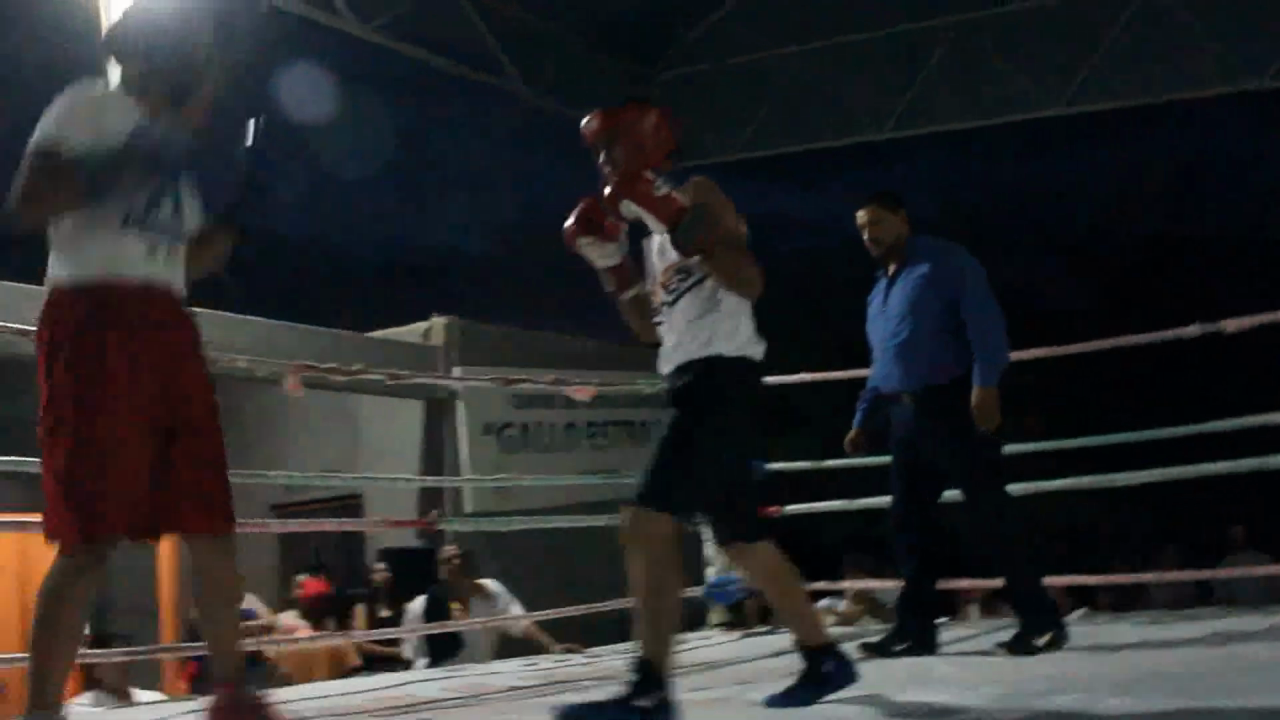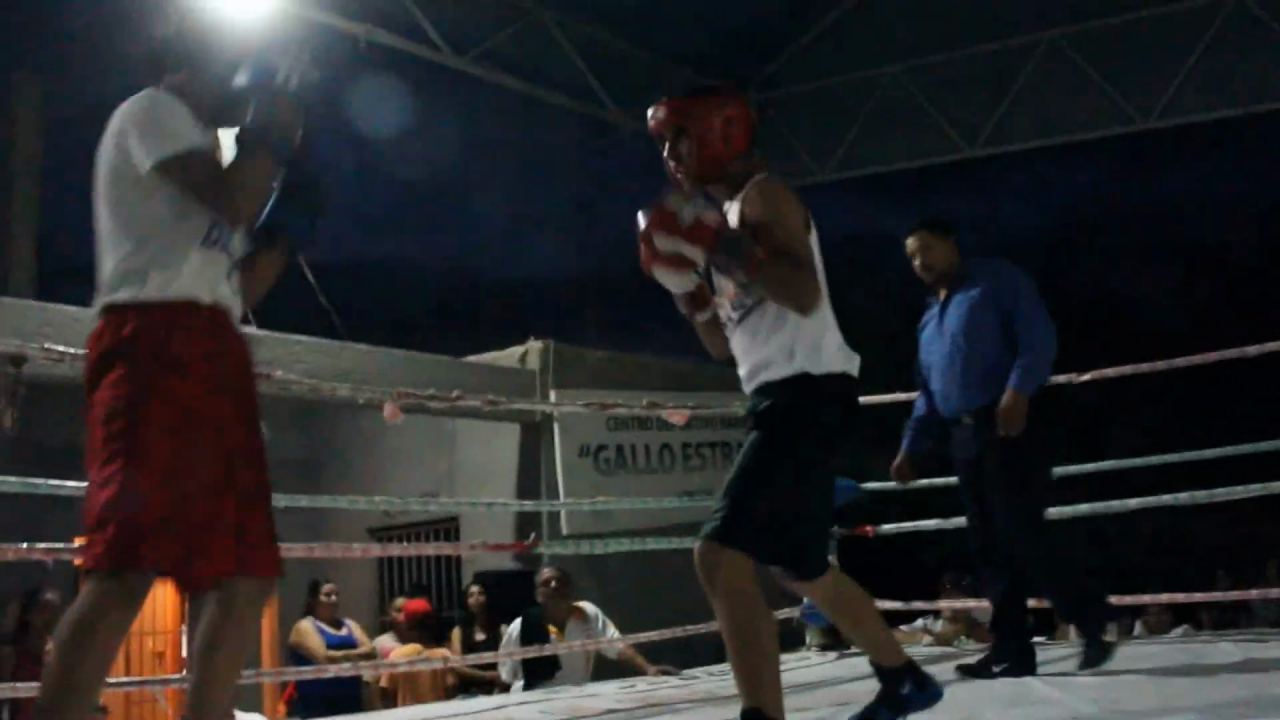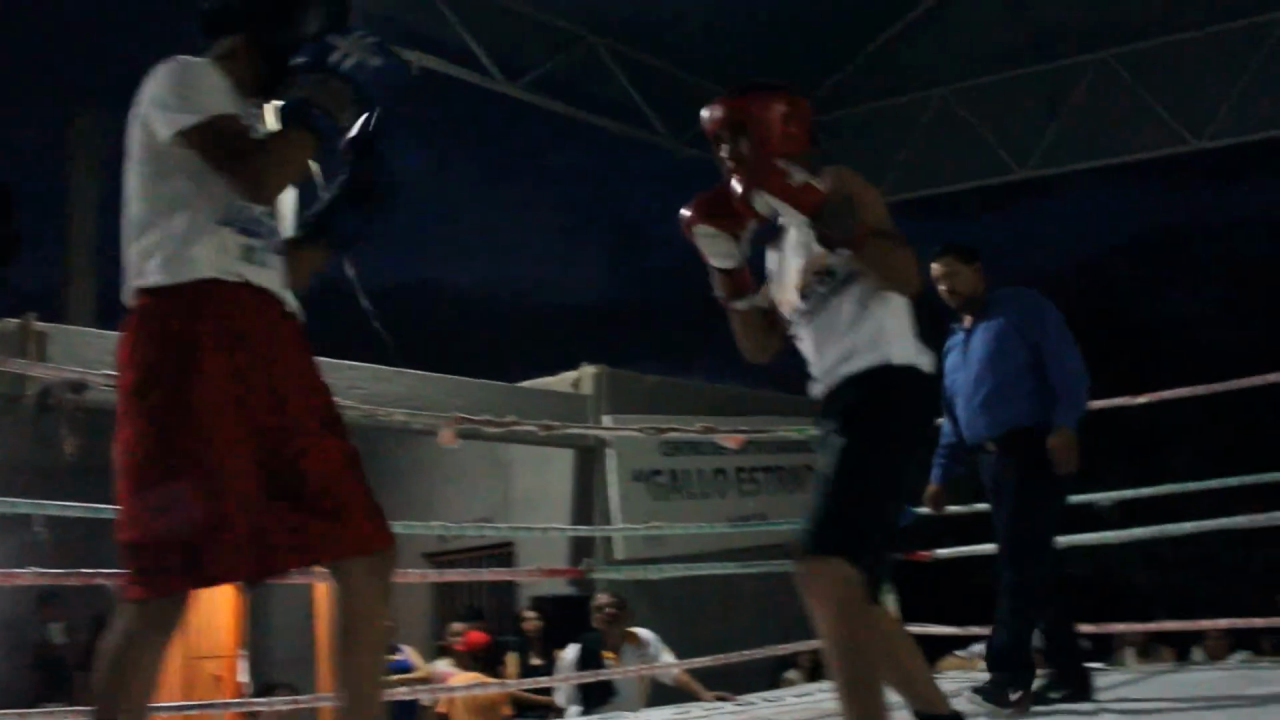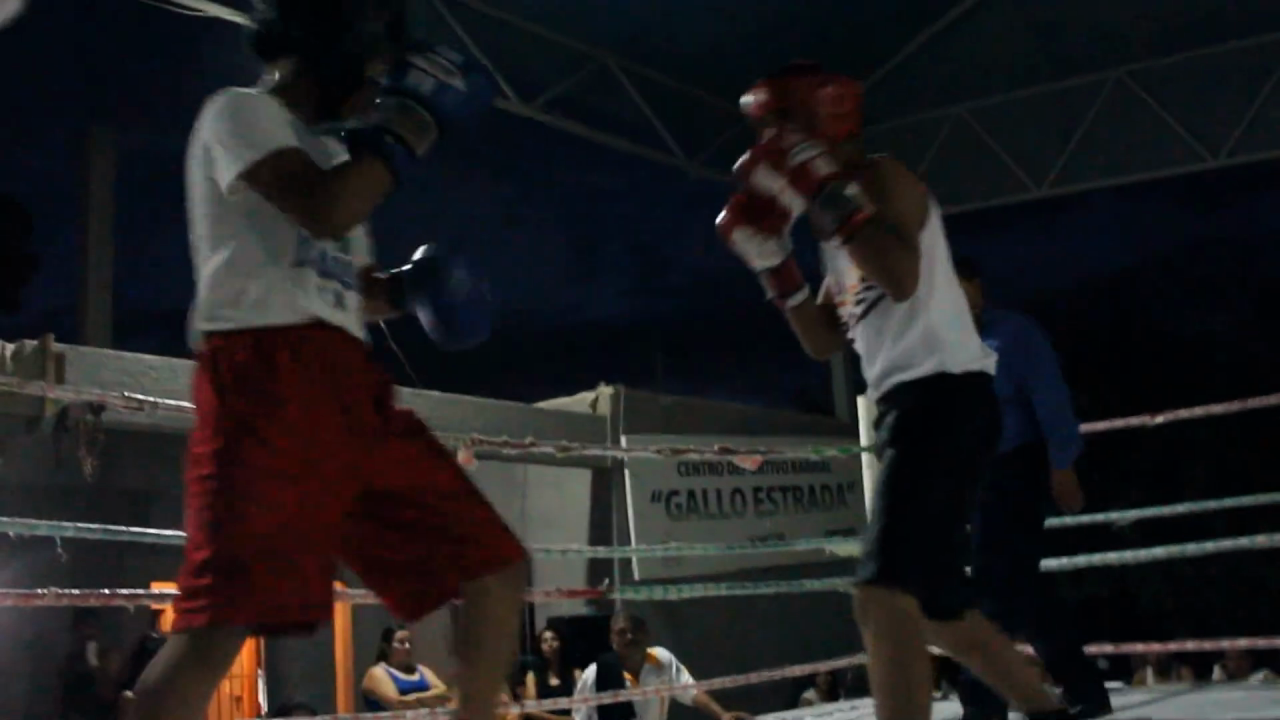
dt=0.3s
person 1, frame 1
left shoulder: (168, 150)
right shoulder: (87, 107)
right wrist: (134, 162)
left hip: (166, 334)
right hip: (91, 325)
left knee: (211, 525)
right knee: (89, 544)
person 1, frame 2
left shoulder: (191, 142)
right shoulder: (155, 113)
left elbow: (239, 286)
right elbow: (233, 205)
left wrist: (292, 232)
right wrist: (276, 129)
left hip: (215, 358)
right hip: (156, 345)
left knee: (250, 573)
right knee: (128, 568)
person 1, frame 3
left shoulder: (245, 118)
right shoulder: (184, 78)
right elbow: (259, 178)
left wrist: (340, 217)
right wrist: (334, 93)
left hip: (269, 343)
right hip: (191, 331)
left knee: (366, 553)
right knee: (170, 577)
person 1, frame 4
left shoulder: (332, 154)
right shoulder: (236, 114)
right elbow: (321, 213)
left wrist: (420, 280)
right wrist: (407, 116)
left hip: (350, 384)
right hip: (264, 378)
left knee: (493, 569)
right knee: (220, 621)
person 2, frame 1
left shoulder: (698, 198)
right shoulder: (657, 236)
left elbow: (749, 283)
right elbow: (652, 329)
left wrist: (676, 220)
right wrist: (612, 264)
left hip: (719, 381)
right hip: (700, 386)
left knee: (647, 521)
right knee: (746, 542)
right ankle: (825, 659)
person 2, frame 2
left shoulder: (760, 199)
right shoulder: (730, 225)
left elbow: (803, 297)
right elbow: (723, 342)
left wrist: (717, 239)
right wrist: (688, 282)
left hip: (805, 398)
right hip: (780, 404)
left knee: (722, 557)
right knee: (805, 571)
person 2, frame 3
left shoulder: (838, 188)
right shoulder: (781, 241)
left elbow: (904, 277)
right elbow: (757, 349)
left wrist: (817, 211)
right wrist: (727, 263)
left hip: (885, 393)
right hip: (851, 408)
left knee: (826, 573)
right knee: (844, 589)
person 2, frame 4
left shoulder: (881, 180)
right shoulder: (833, 221)
left elbow: (901, 281)
right elbow: (827, 341)
left wrist: (817, 195)
right wrist: (772, 263)
left hip: (945, 403)
right hip: (920, 411)
left knee: (885, 601)
right knee: (934, 606)
person 3, frame 1
left shoulder: (945, 262)
right shoulder: (878, 291)
left elbow: (984, 324)
left wrist: (985, 385)
right wrist: (863, 419)
left hip: (951, 406)
right hip: (902, 416)
left knee: (989, 513)
right knee: (909, 522)
left ankle: (1040, 619)
right ankle: (913, 627)
person 3, frame 2
left shoulder: (999, 280)
right shoulder: (930, 320)
left elbow: (1038, 336)
right elbow: (928, 394)
left wrist: (1018, 389)
right wrist: (910, 446)
left hip: (1012, 426)
right hip: (964, 437)
left knee: (1019, 530)
right knee: (987, 542)
left ankle: (1093, 617)
right ankle: (1012, 646)
person 3, frame 3
left shoulder: (1023, 307)
right shoulder: (954, 344)
left elbow: (1068, 367)
right elbow: (953, 419)
left wrist: (1065, 427)
right wrist: (940, 475)
left hip: (1037, 452)
right hip: (992, 461)
left knee: (1021, 558)
right knee: (1026, 561)
left ankle: (1010, 672)
right ankle: (1068, 673)
person 3, frame 4
left shoulder: (1012, 335)
left elbow: (1051, 398)
left wrist: (1062, 466)
left hip: (1015, 475)
right hip: (977, 483)
left knee: (996, 588)
right knee: (1025, 588)
